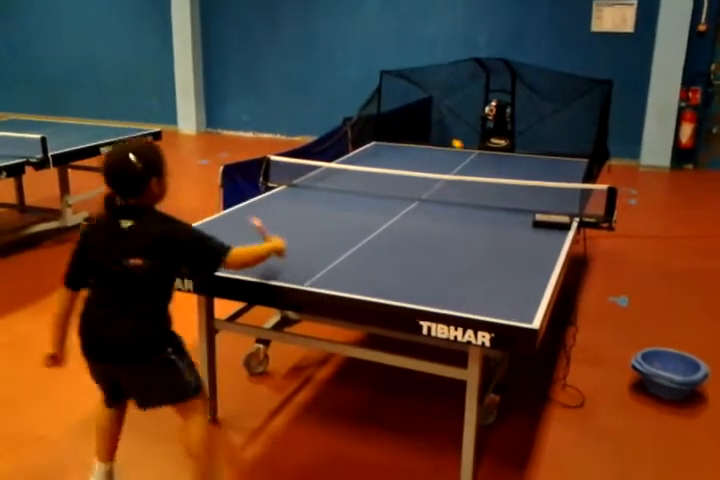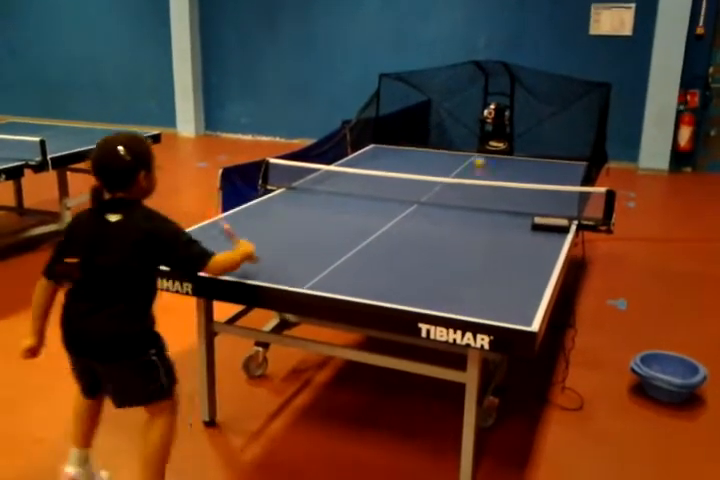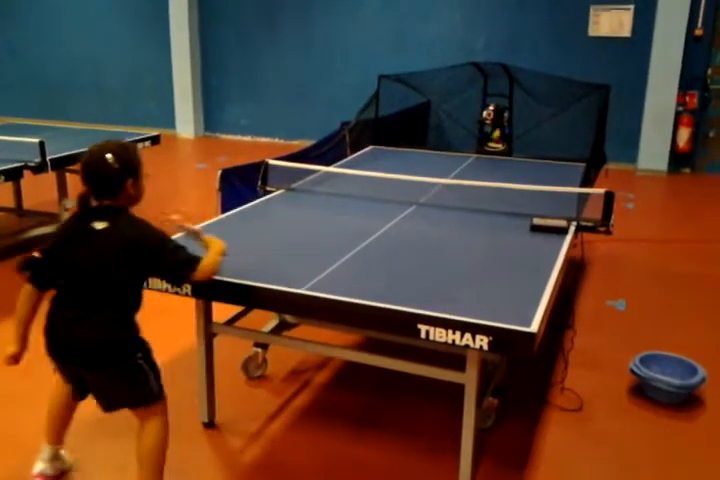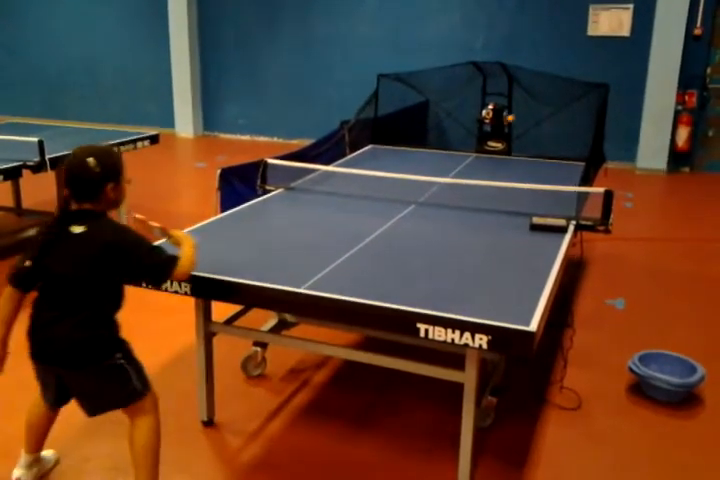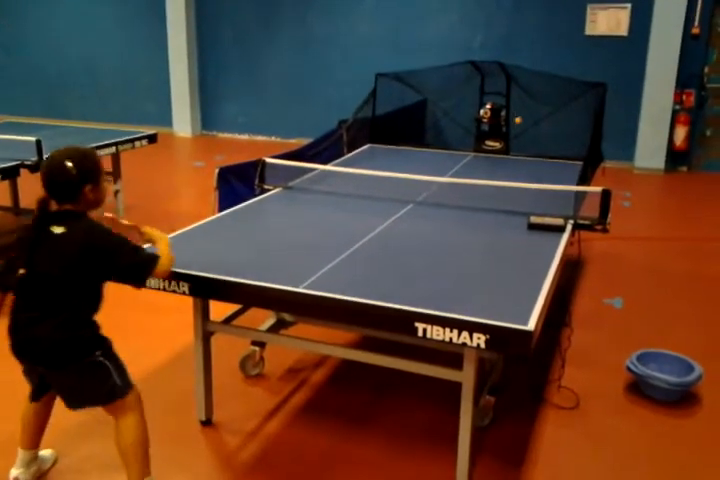
dt=0.1s
person 1, frame 1
left shoulder: (95, 230)
right shoulder: (168, 232)
left elbow: (69, 290)
right elbow: (232, 260)
left wrist: (57, 342)
right wrist: (270, 246)
left hip: (96, 341)
right hip: (146, 343)
left knee: (114, 400)
right knee: (194, 408)
person 1, frame 2
left shoulder: (82, 223)
right shoulder: (154, 228)
left elbow: (49, 281)
right elbow: (213, 266)
left wrist: (36, 334)
right wrist: (243, 251)
left hip: (77, 334)
right hip: (128, 340)
left knee: (91, 392)
right knee: (163, 409)
person 1, frame 3
left shoulder: (70, 229)
right shoulder: (139, 235)
left elbow: (33, 286)
right elbow: (202, 272)
right wrist: (215, 248)
left hip: (61, 341)
right hip: (112, 346)
left knee: (71, 387)
right knee: (154, 412)
person 1, frame 4
left shoulder: (50, 233)
right shoulder: (116, 238)
right elbow: (179, 271)
right wrist: (186, 243)
left hip: (43, 342)
right hip: (92, 346)
left knee: (51, 398)
right knee: (144, 409)
person 1, frame 5
left shoulder: (31, 232)
right shoulder: (96, 239)
right elbow: (160, 269)
right wrist: (160, 240)
right hip: (72, 345)
left knee: (43, 392)
right knee: (128, 407)
